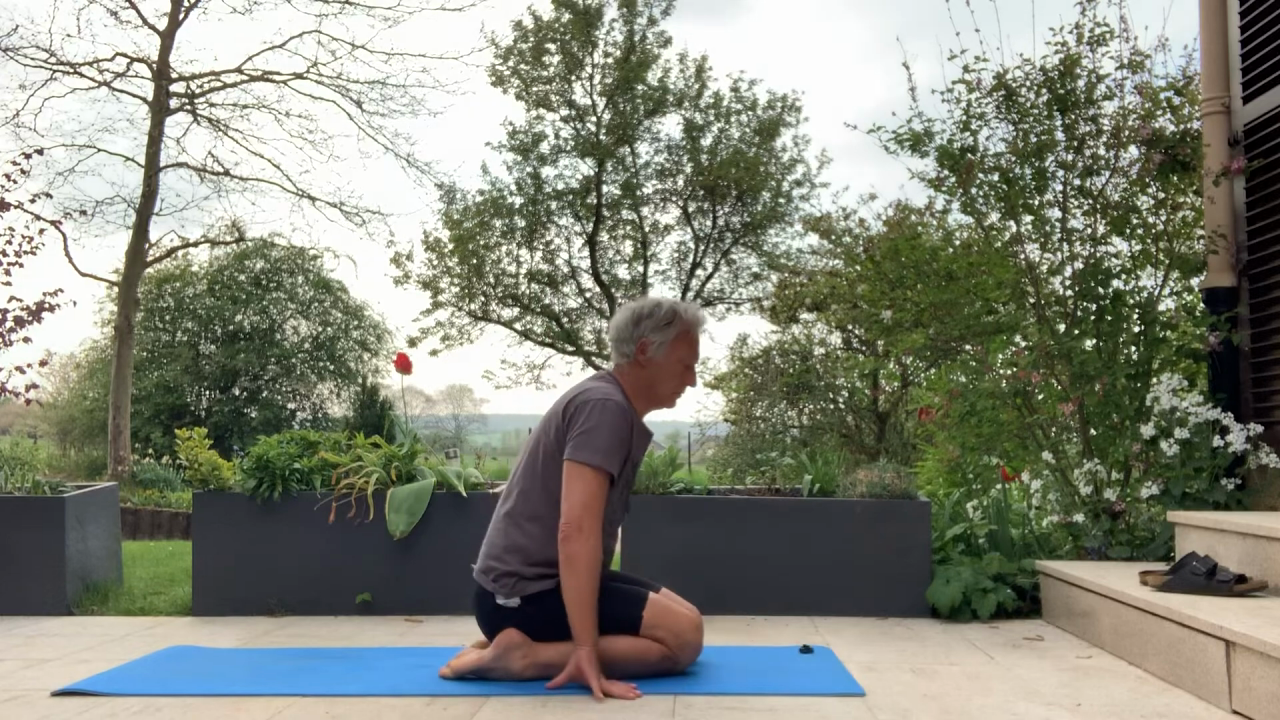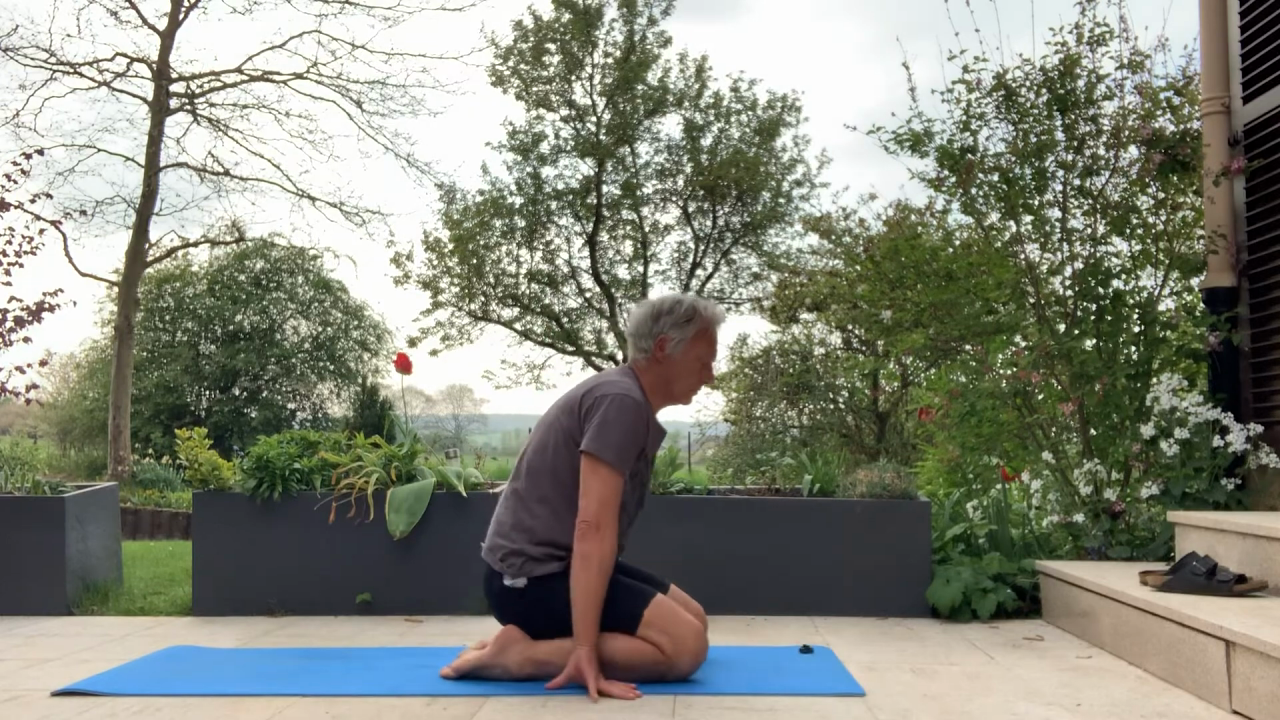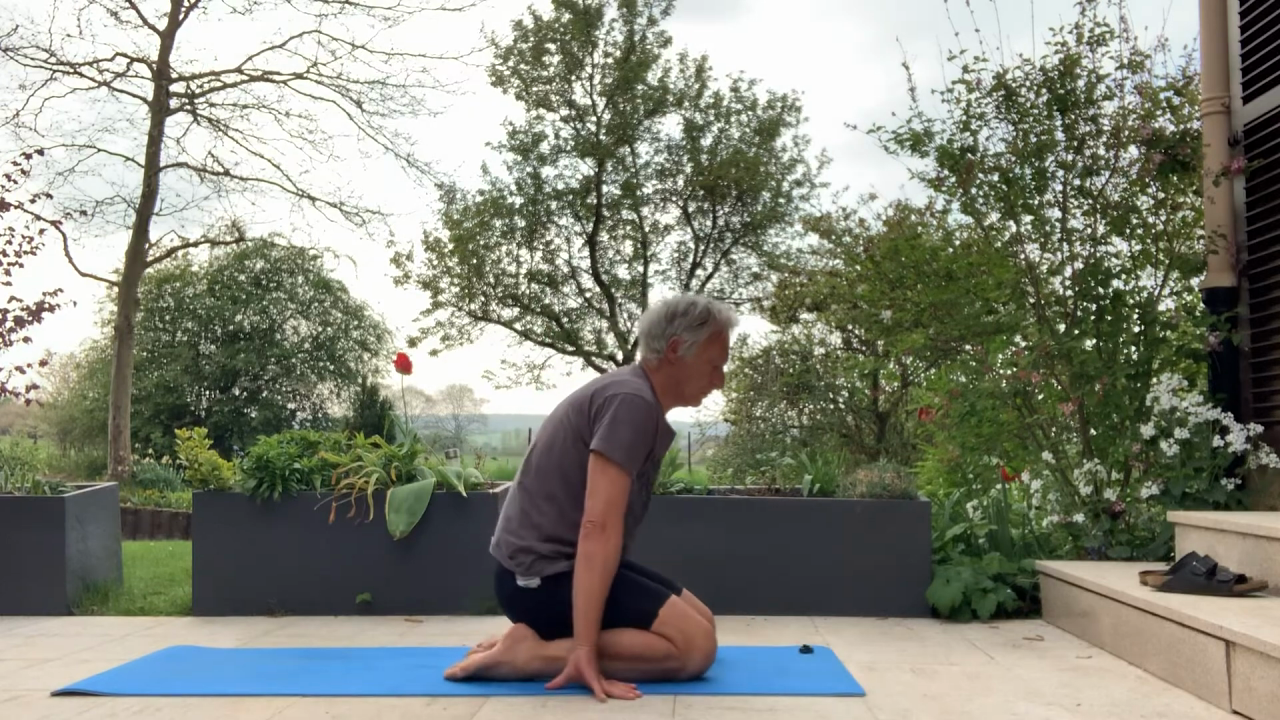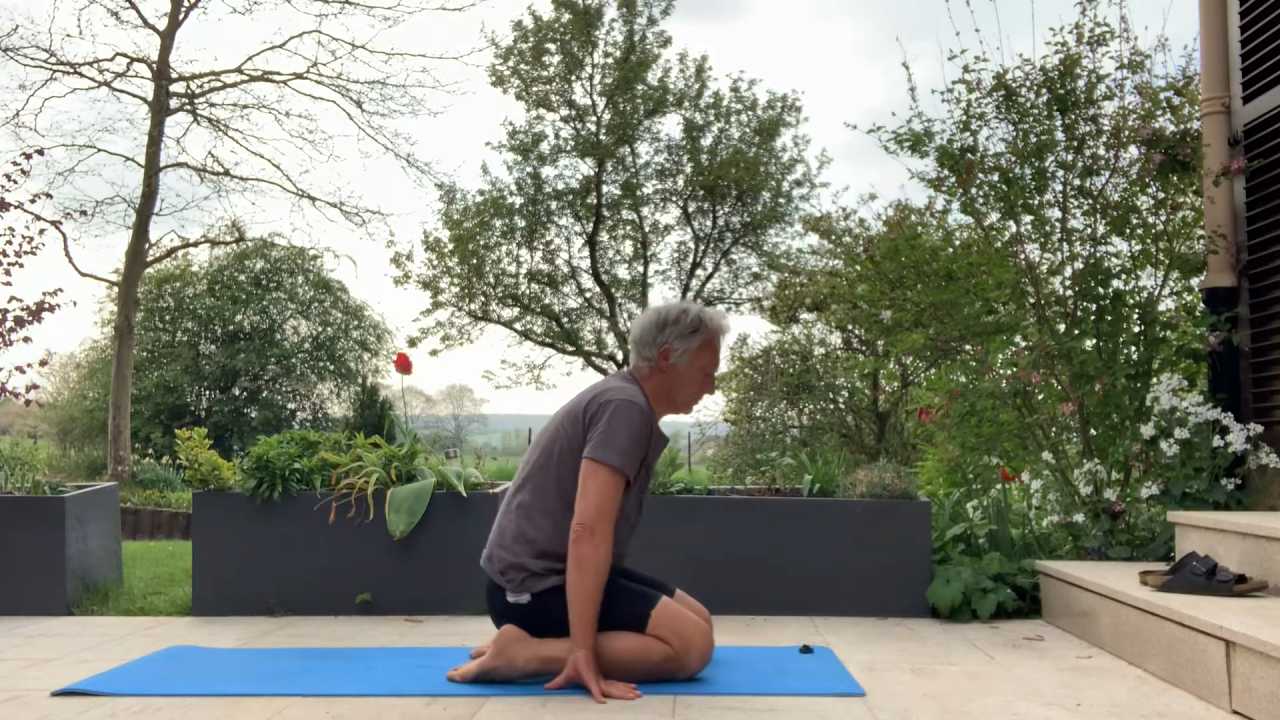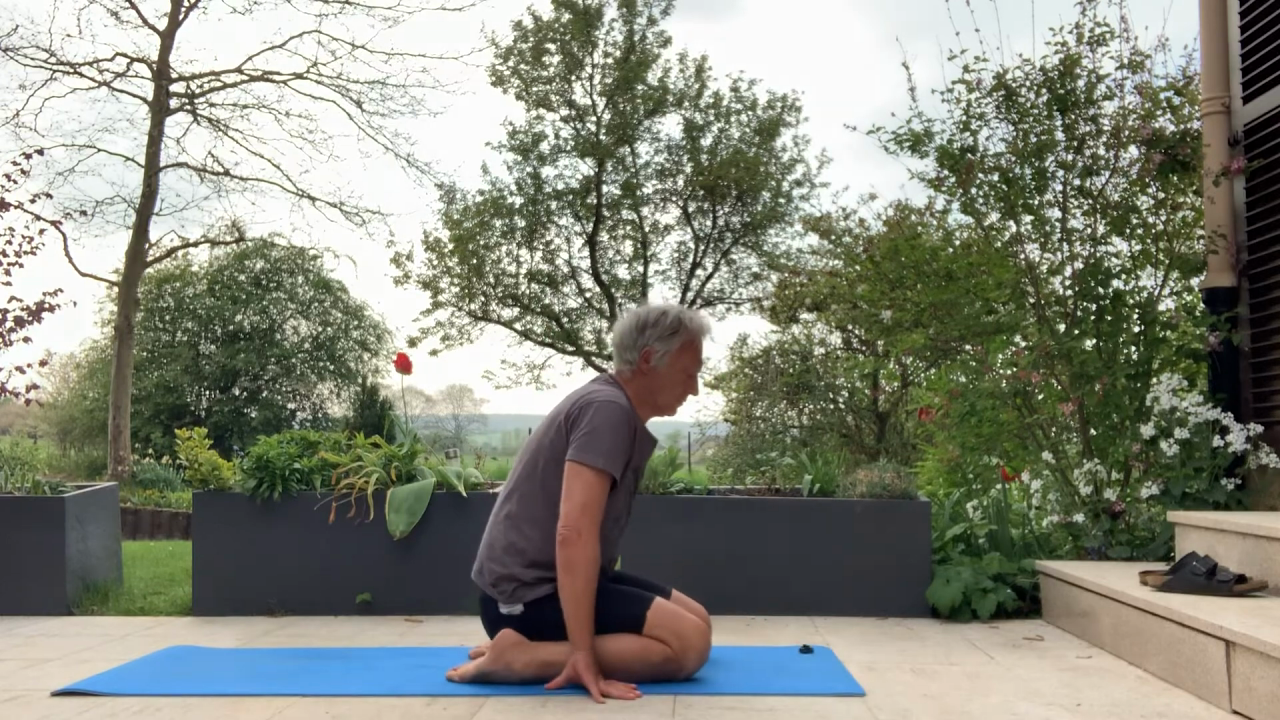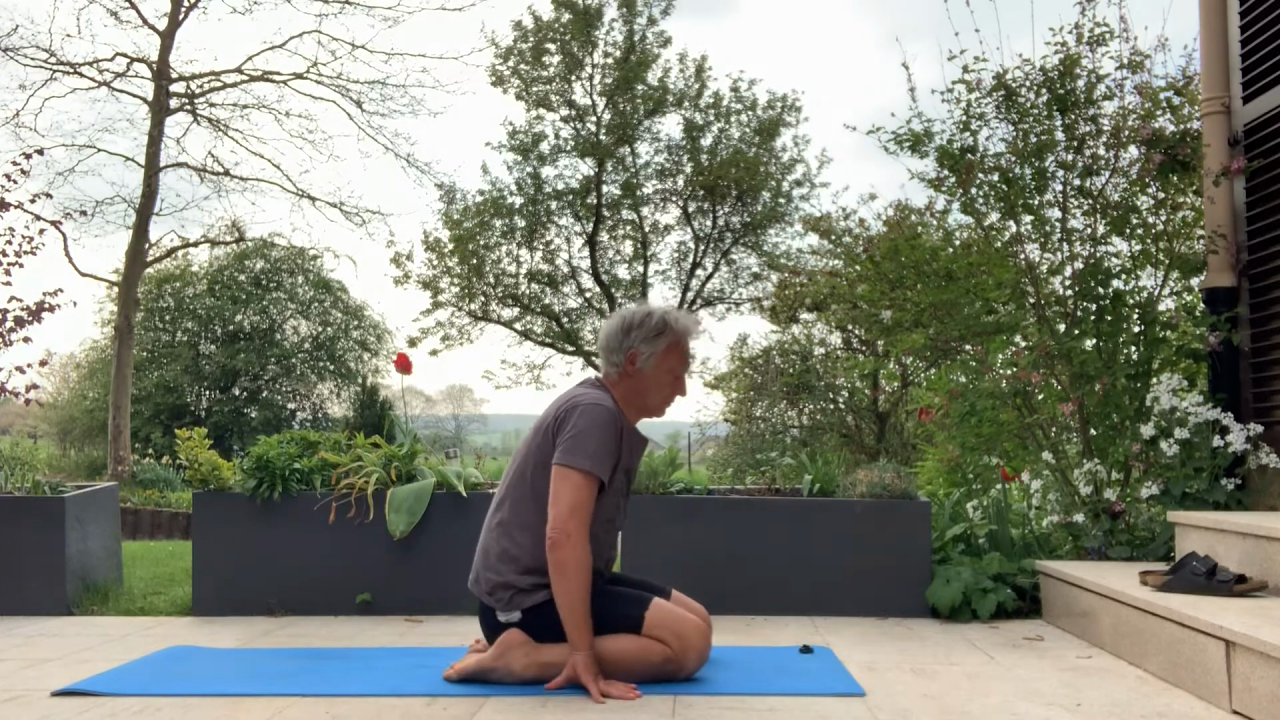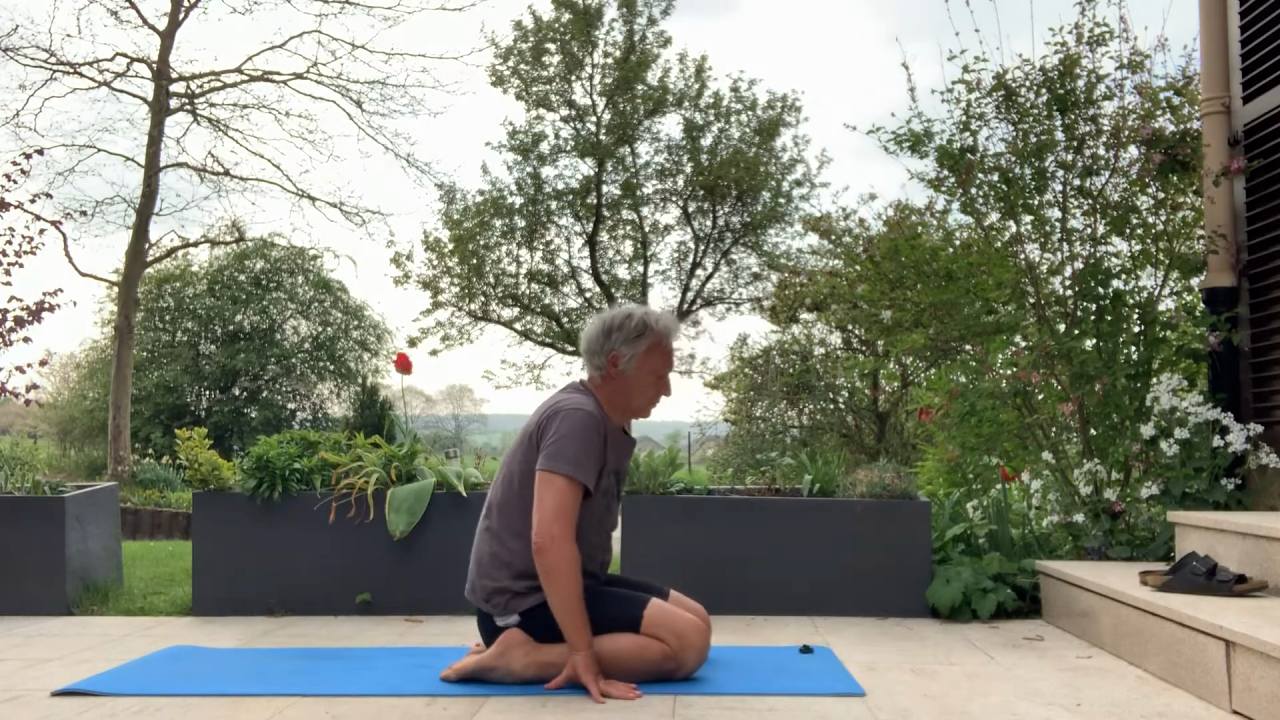
dt=0.2s
person 1, frame 1
left shoulder: (614, 408)
right shoulder: (605, 407)
right elbow: (575, 531)
right wrist: (586, 649)
left hip: (550, 582)
right hip: (524, 593)
left knee: (687, 618)
right knee: (682, 637)
left ankle: (525, 642)
right ankle: (522, 654)
person 1, frame 2
left shoulder: (623, 397)
right shoulder: (621, 401)
right elbow: (593, 528)
right wrist: (586, 650)
left hip: (557, 566)
right hip: (530, 576)
left knee: (693, 619)
right knee: (683, 647)
left ankle: (531, 638)
right ankle: (518, 653)
person 1, frame 3
left shoulder: (634, 395)
right shoulder: (632, 400)
right elbow: (598, 527)
right wrist: (585, 649)
left hip: (565, 564)
right hip: (541, 574)
left knee: (700, 622)
right knee: (694, 646)
left ankle: (539, 639)
right ankle: (528, 653)
person 1, frame 4
left shoulder: (625, 400)
right shoulder: (625, 407)
right elbow: (588, 531)
right wrist: (582, 651)
left hip: (560, 574)
right hip: (533, 587)
left knee: (698, 621)
right knee: (691, 644)
left ankle: (530, 641)
right ankle: (524, 652)
person 1, frame 5
left shoulder: (613, 407)
right shoulder: (609, 410)
right elbow: (573, 534)
right wrist: (583, 653)
left hip: (554, 582)
right hip: (527, 596)
left knee: (696, 620)
right knee: (688, 643)
left ankle: (531, 642)
right ankle: (522, 656)
person 1, frame 6
left shoulder: (609, 415)
right shoulder: (595, 413)
right elbow: (563, 537)
right wrist: (582, 653)
left hip: (552, 587)
right hip: (528, 601)
left knee: (696, 620)
right knee: (689, 643)
left ankle: (530, 644)
right ankle: (522, 657)
person 1, frame 7
left shoulder: (603, 421)
right shoulder: (578, 417)
right elbow: (550, 541)
right wrist: (582, 651)
left hip: (554, 591)
right hip: (525, 604)
left knee: (695, 619)
right knee: (687, 642)
left ankle: (531, 644)
right ankle: (522, 657)
